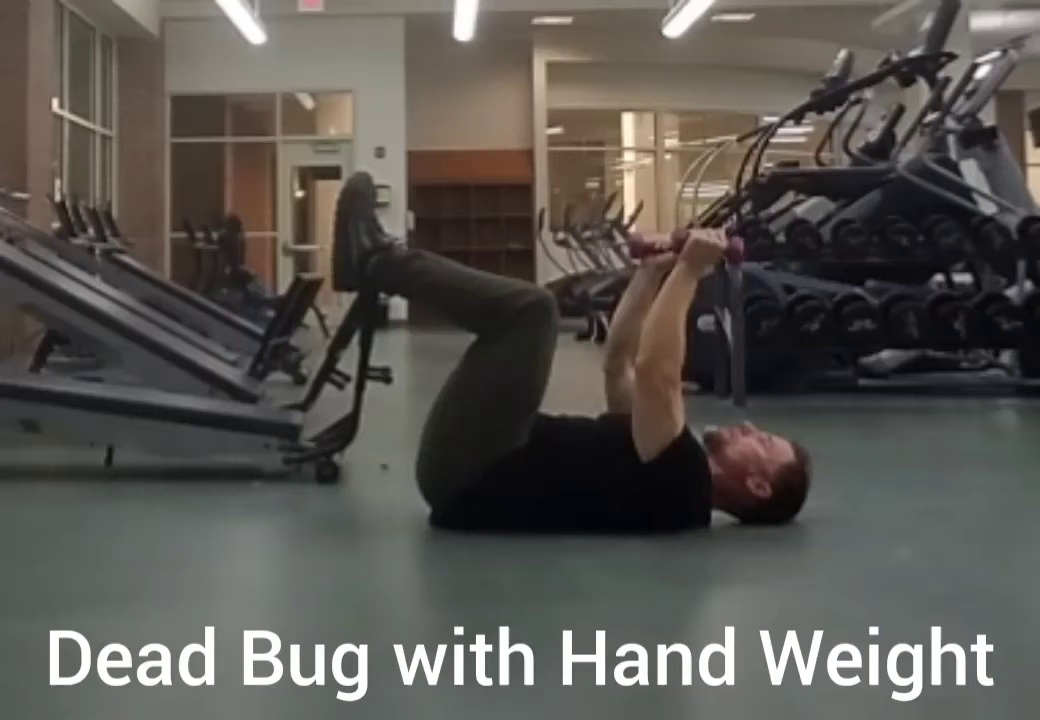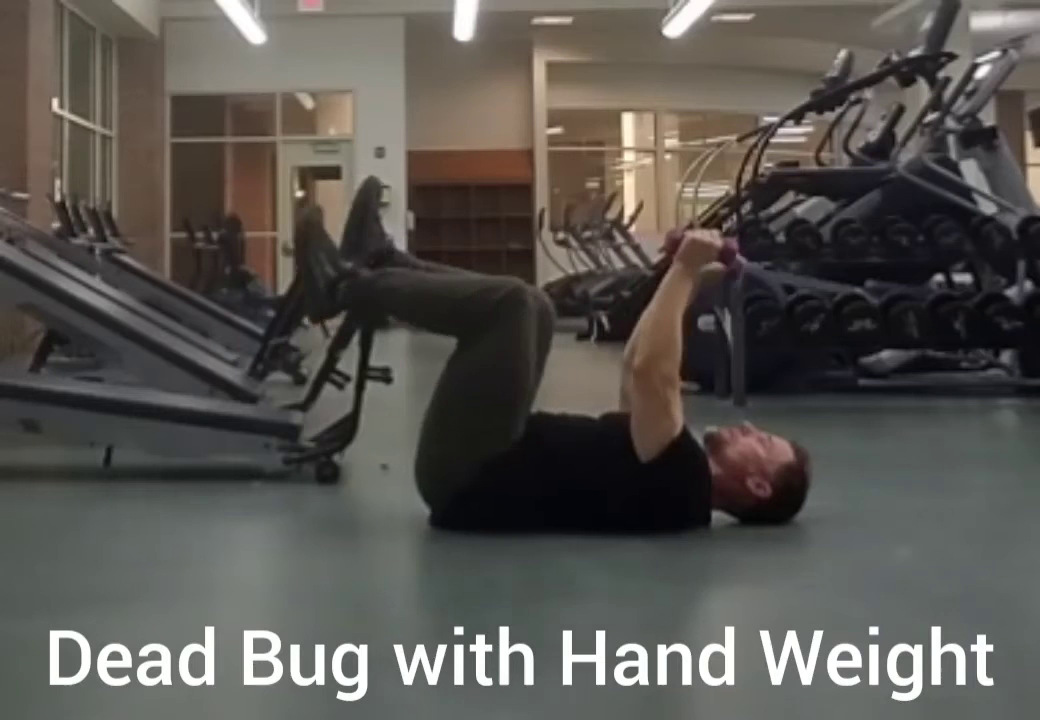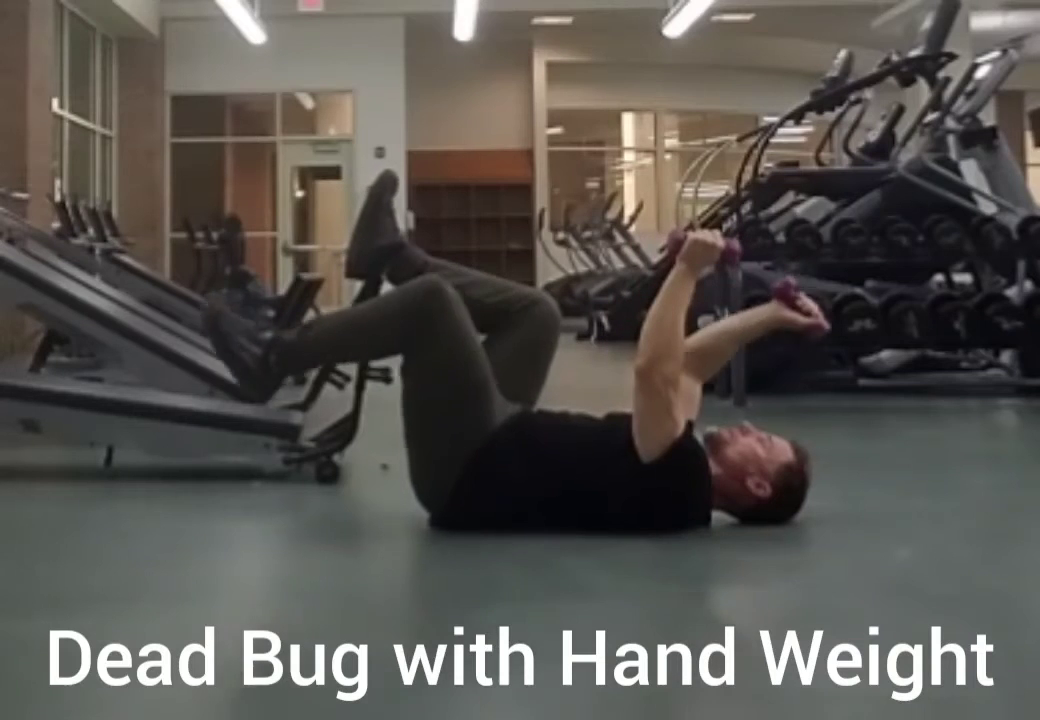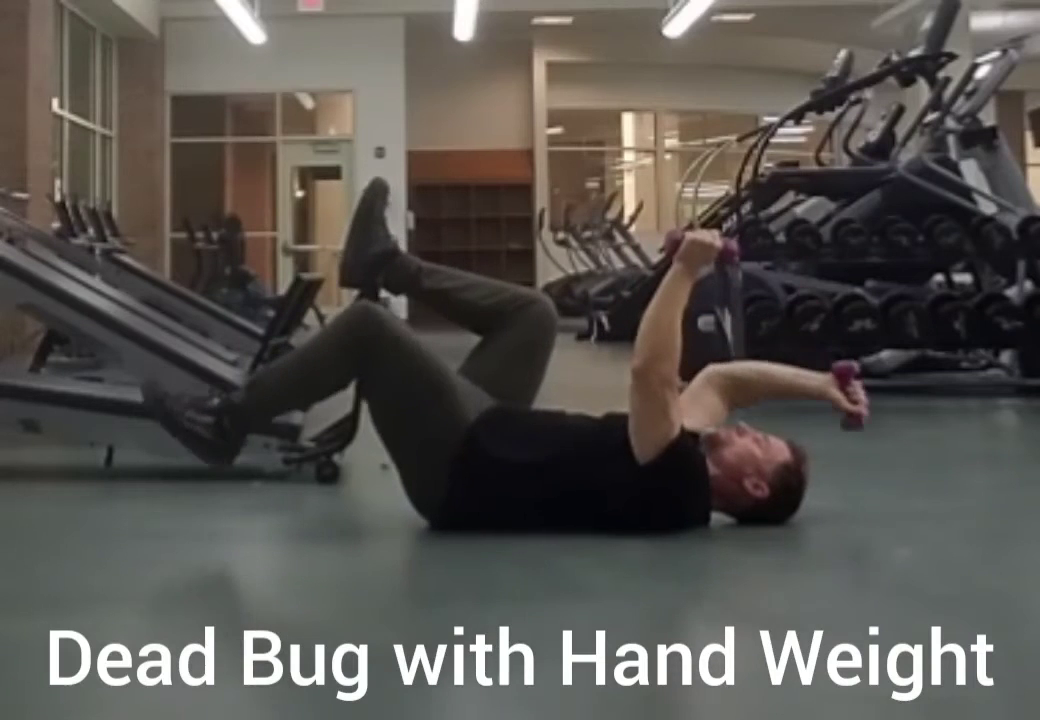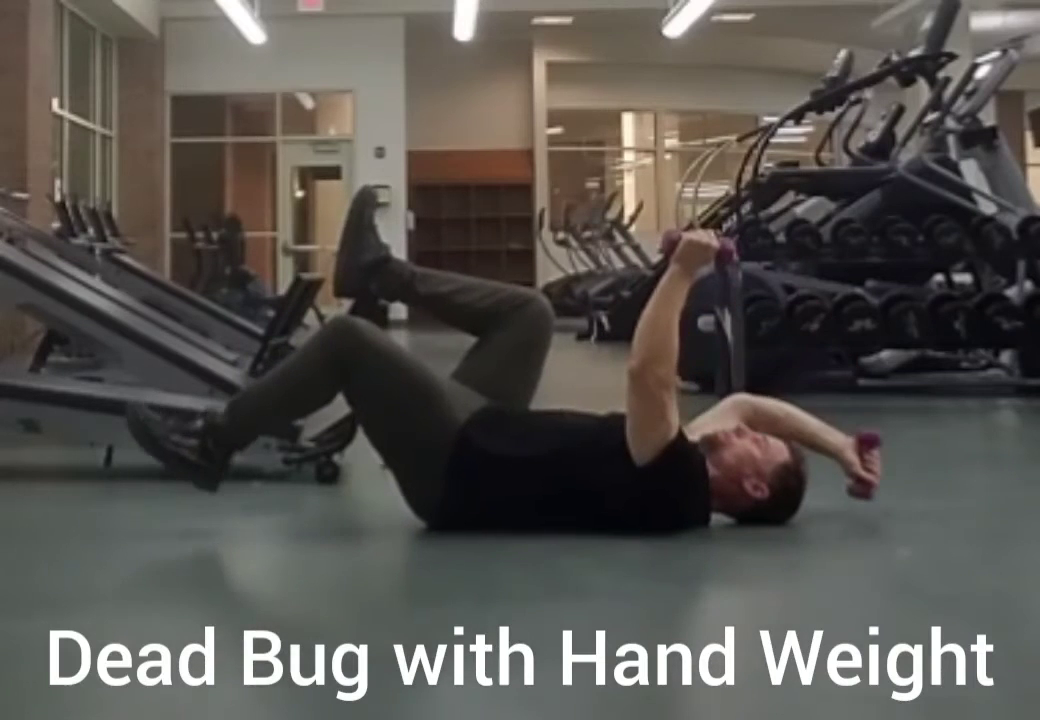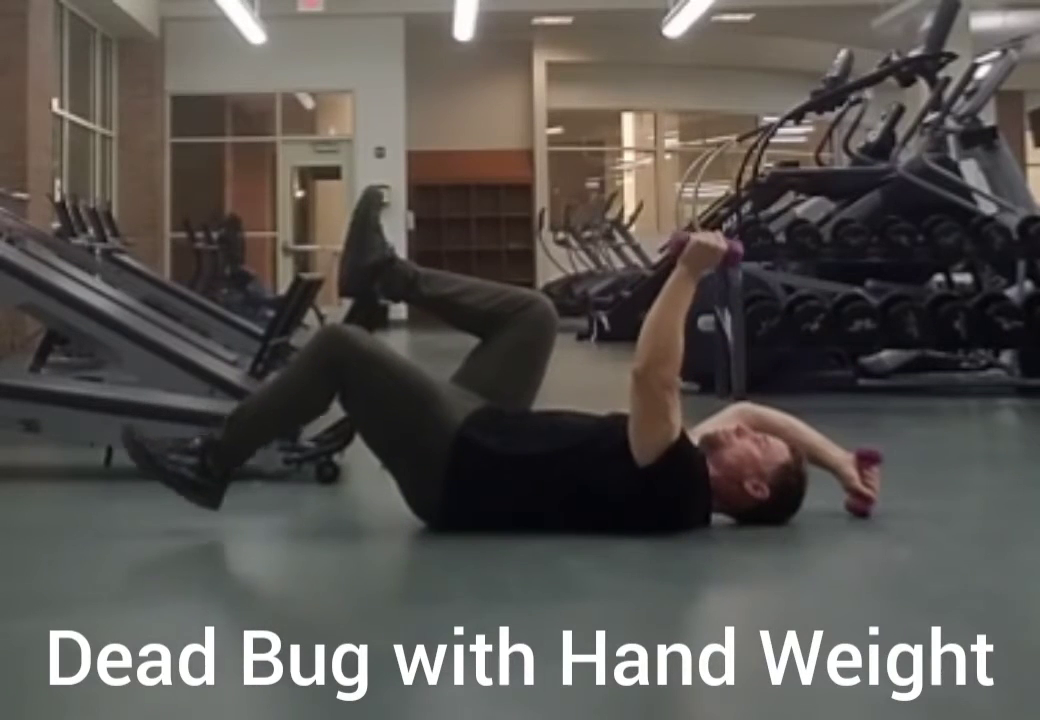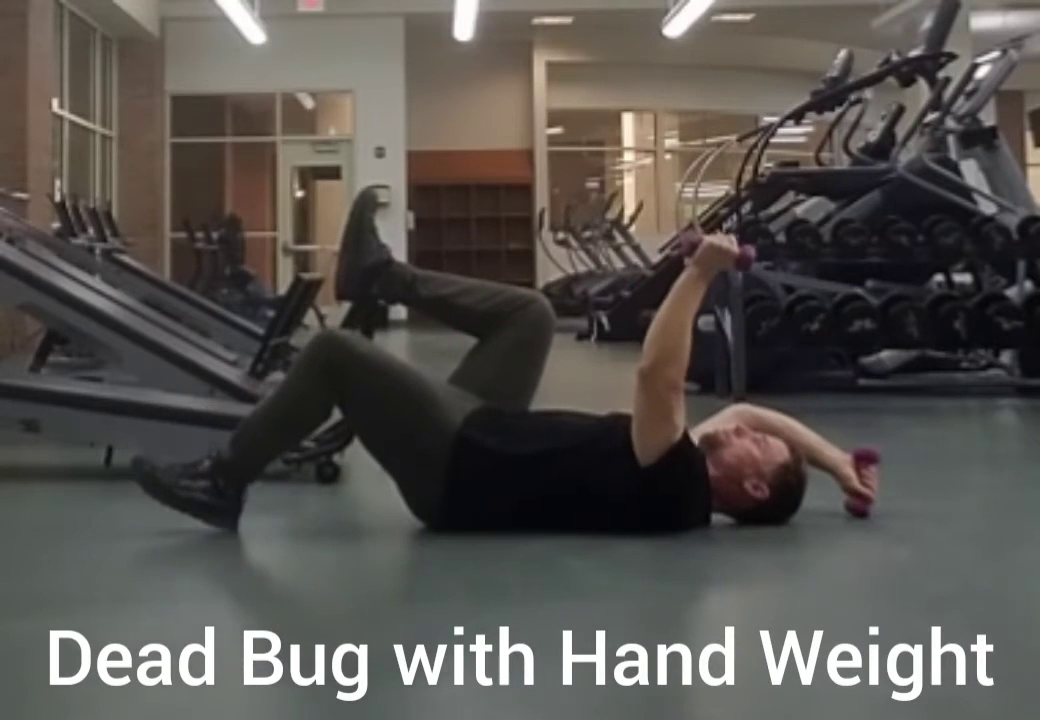
dt=0.3s
person 1, frame 1
left shoulder: (681, 482)
right shoulder: (673, 460)
left elbow: (655, 375)
right elbow: (619, 362)
left wrist: (688, 272)
right wrist: (651, 274)
left hip: (466, 482)
right hip: (480, 477)
left knee: (530, 309)
right knee: (526, 313)
left ankle: (374, 262)
right ankle: (382, 259)
person 1, frame 2
left shoulder: (680, 481)
right shoulder: (684, 464)
left elbow: (649, 372)
right elbow: (633, 362)
left wrist: (682, 270)
right wrist: (680, 274)
left hip: (469, 477)
right hip: (501, 463)
left knee: (508, 302)
right knee: (523, 310)
left ankle: (348, 283)
right ankle: (377, 260)
person 1, frame 3
left shoulder: (680, 485)
right shoulder: (684, 466)
left elbow: (655, 373)
right elbow: (689, 362)
left wrist: (687, 270)
right wrist: (774, 315)
left hip: (468, 475)
right hip: (494, 452)
left knee: (435, 300)
right knee: (536, 311)
left ankle: (274, 360)
right ankle: (392, 256)
person 1, frame 4
left shoulder: (677, 488)
right shoulder: (693, 462)
left elbow: (650, 375)
right elbow: (718, 378)
left wrist: (684, 270)
right wrist: (820, 383)
left hip: (462, 469)
right hip: (489, 442)
left knee: (367, 326)
right knee: (533, 312)
left ankle: (224, 424)
right ankle: (386, 265)
person 1, frame 5
left shoulder: (674, 487)
right shoulder: (694, 470)
left elbow: (647, 378)
right elbow: (744, 402)
left wrist: (681, 272)
right wrist: (841, 443)
left hip: (459, 468)
right hip: (486, 437)
left knee: (348, 340)
right knee: (530, 310)
left ankle: (210, 446)
right ankle: (382, 273)
person 1, frame 6
left shoulder: (675, 488)
right shoulder: (693, 474)
left elbow: (650, 376)
right elbow: (754, 409)
left wrist: (688, 271)
right wrist: (842, 460)
left hip: (459, 466)
right hip: (486, 437)
left knee: (339, 346)
right knee: (533, 312)
left ankle: (212, 464)
right ankle: (388, 274)
person 1, frame 7
left shoulder: (673, 486)
right shoulder: (695, 472)
left elbow: (656, 377)
right elbow: (747, 409)
left wrist: (698, 275)
right wrist: (838, 462)
left hip: (457, 468)
right hip: (484, 436)
left knee: (334, 352)
right knee: (530, 311)
left ankle: (222, 483)
right ankle: (383, 277)
